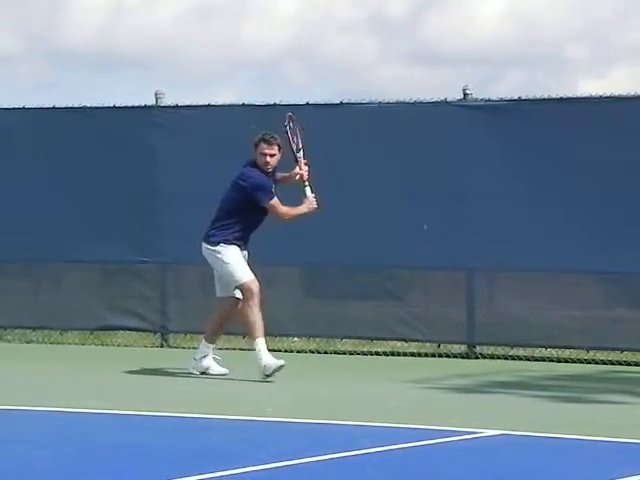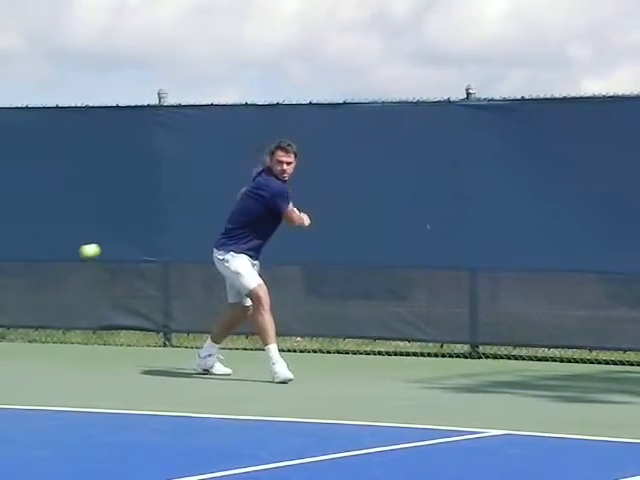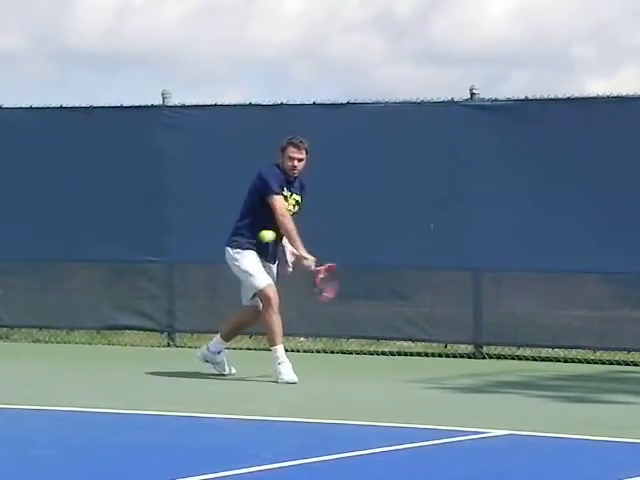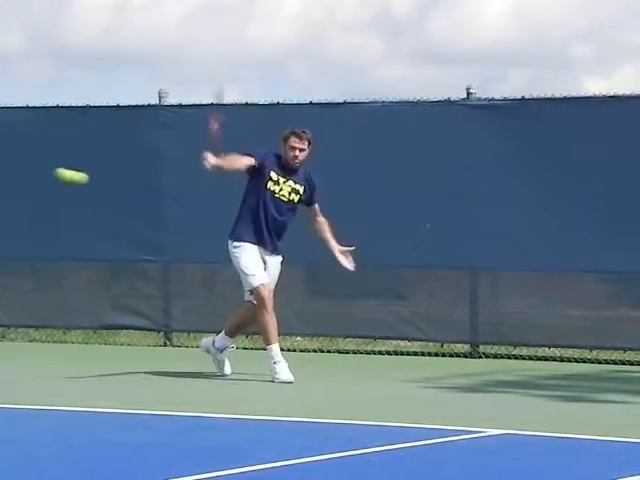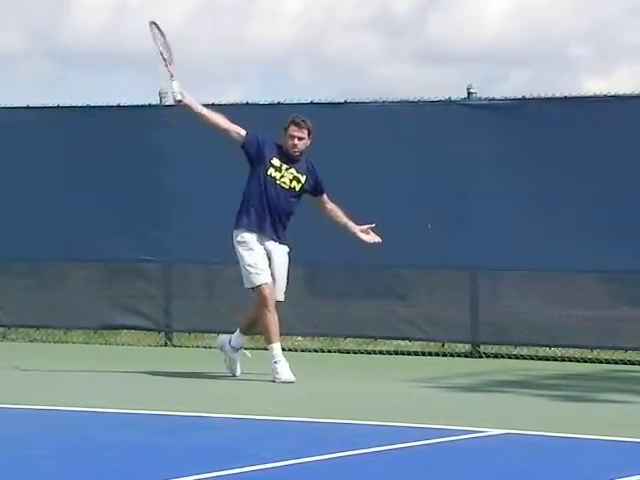
dt=0.5s
person 1, frame 1
left shoulder: (263, 172)
right shoulder: (254, 178)
left elbow: (272, 179)
right elbow: (282, 213)
left wrist: (291, 176)
right wrist: (306, 207)
left hip: (231, 245)
right hip: (220, 244)
left knee: (232, 303)
right knee: (251, 289)
left ankle: (202, 357)
right ankle: (264, 358)
person 1, frame 2
left shoulder: (266, 177)
right shoulder: (274, 188)
left elbow: (244, 193)
right elbow: (294, 220)
right wrist: (303, 218)
left hip: (244, 253)
right hip: (231, 253)
left knee: (242, 308)
right knee: (261, 296)
left ankle: (207, 356)
right ankle: (276, 363)
person 1, frame 3
left shoulder: (300, 185)
right shoulder: (269, 175)
right elbow: (281, 215)
left wrist: (287, 247)
right wrist: (300, 250)
left hip: (269, 254)
right hip: (243, 249)
left knee: (254, 310)
right knee: (271, 297)
left ankle: (213, 349)
right ankle: (282, 363)
person 1, frame 4
left shoulder: (306, 180)
right shoulder: (265, 161)
left elbow: (317, 217)
right elbow: (242, 161)
left wrist: (335, 247)
right wrist: (218, 162)
left hip: (272, 249)
right hip: (245, 242)
left knee: (255, 306)
right knee: (265, 298)
left ankle: (217, 344)
right ankle: (278, 362)
person 1, frame 5
left shoulder: (308, 170)
right shoulder: (264, 149)
left elbow: (326, 204)
right elbow: (226, 125)
left wrist: (354, 228)
right wrist: (188, 101)
left hip: (277, 241)
right hip: (250, 235)
left knee: (270, 301)
right knee: (266, 297)
left ankle: (232, 342)
right ankle: (278, 362)
